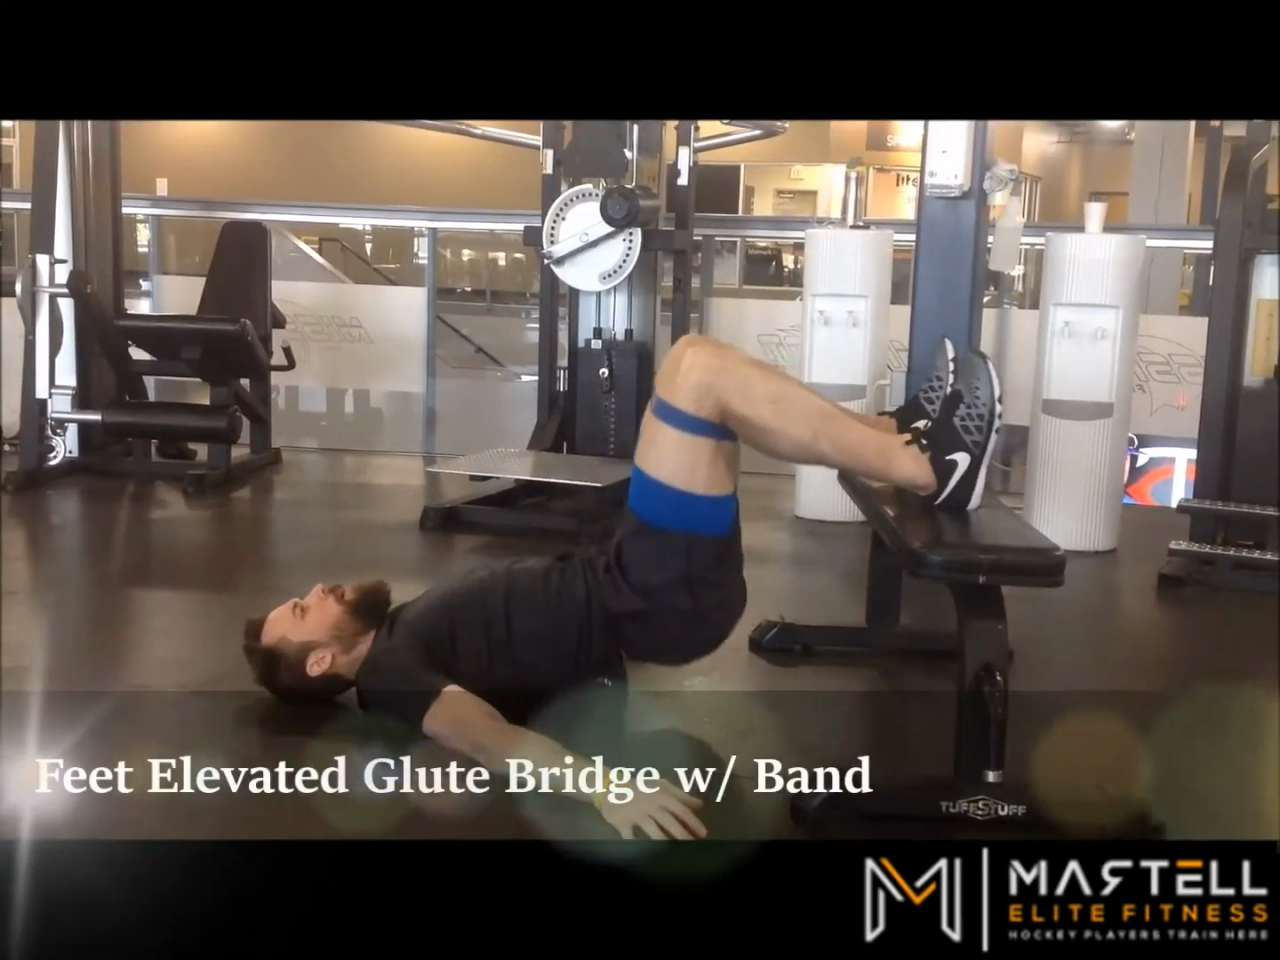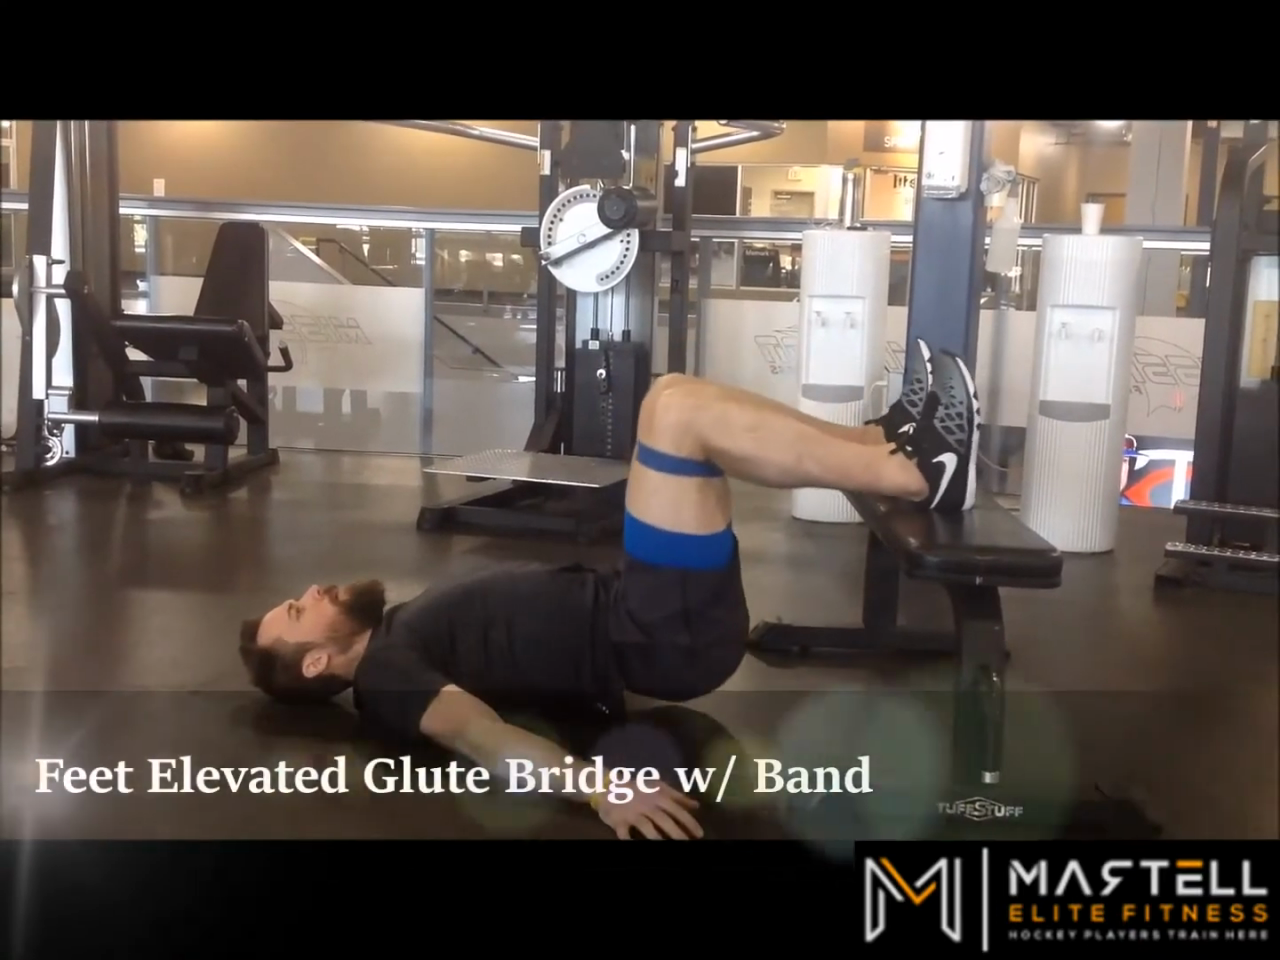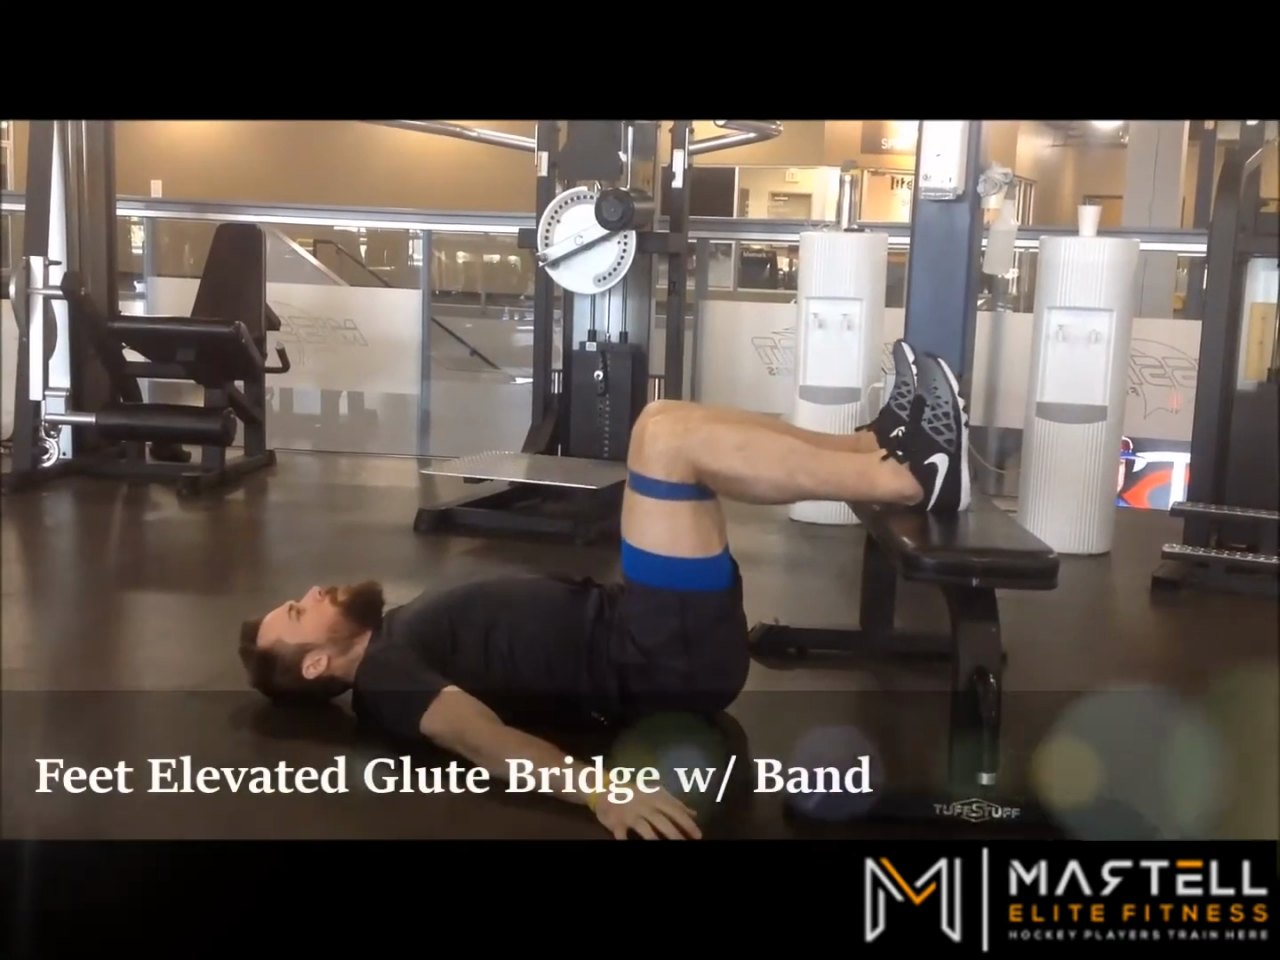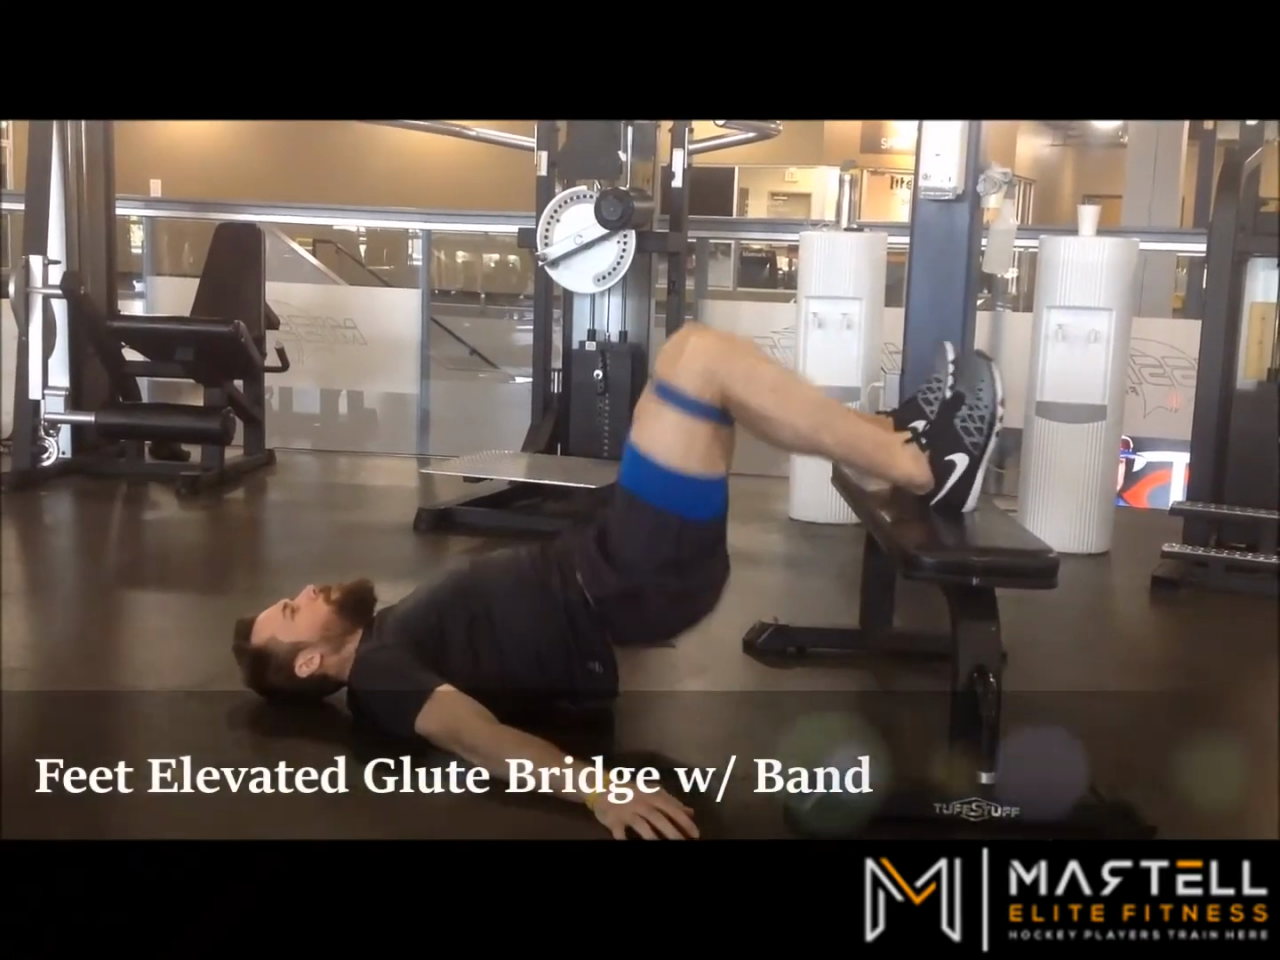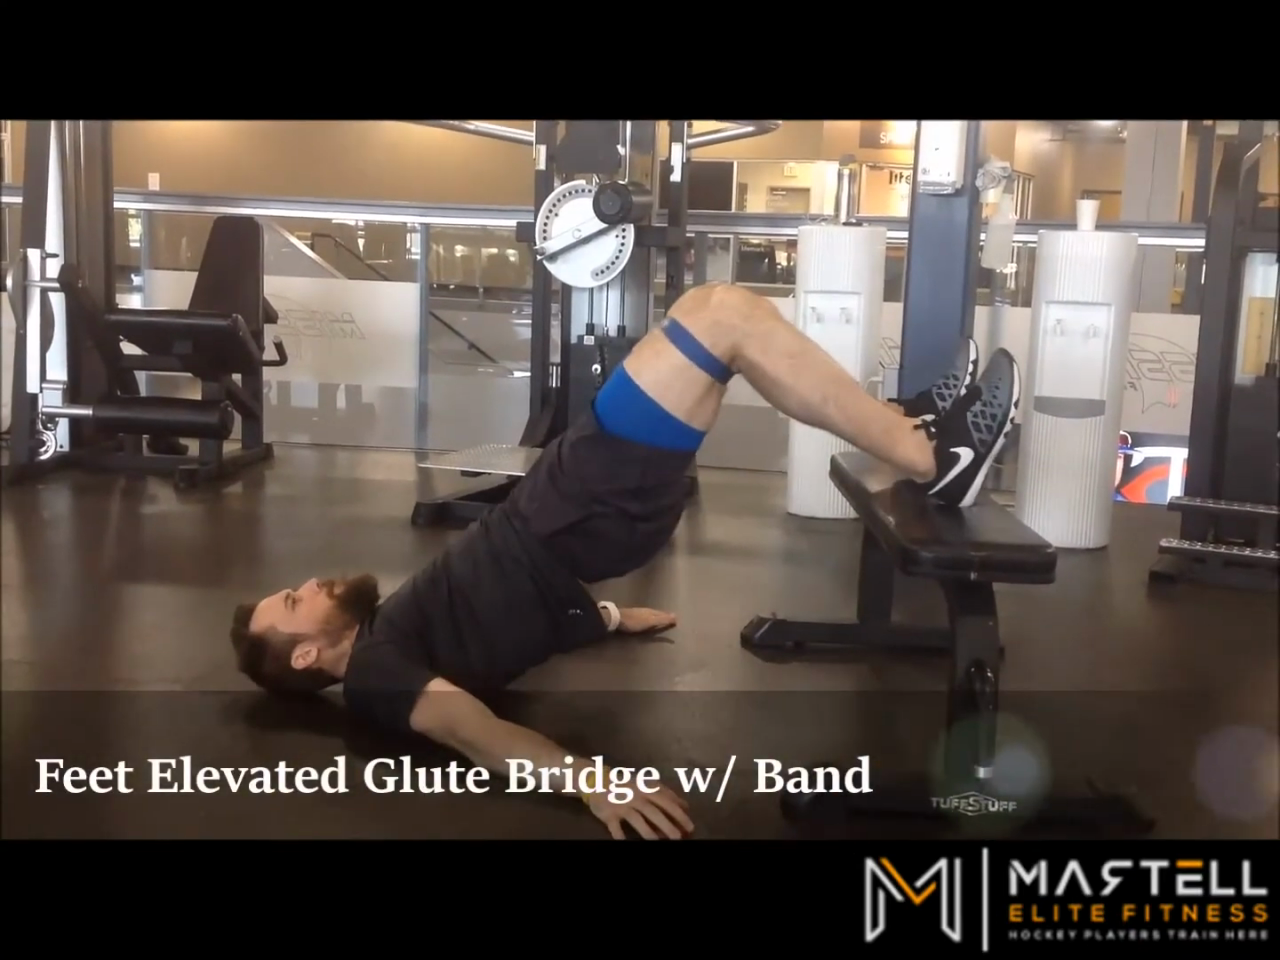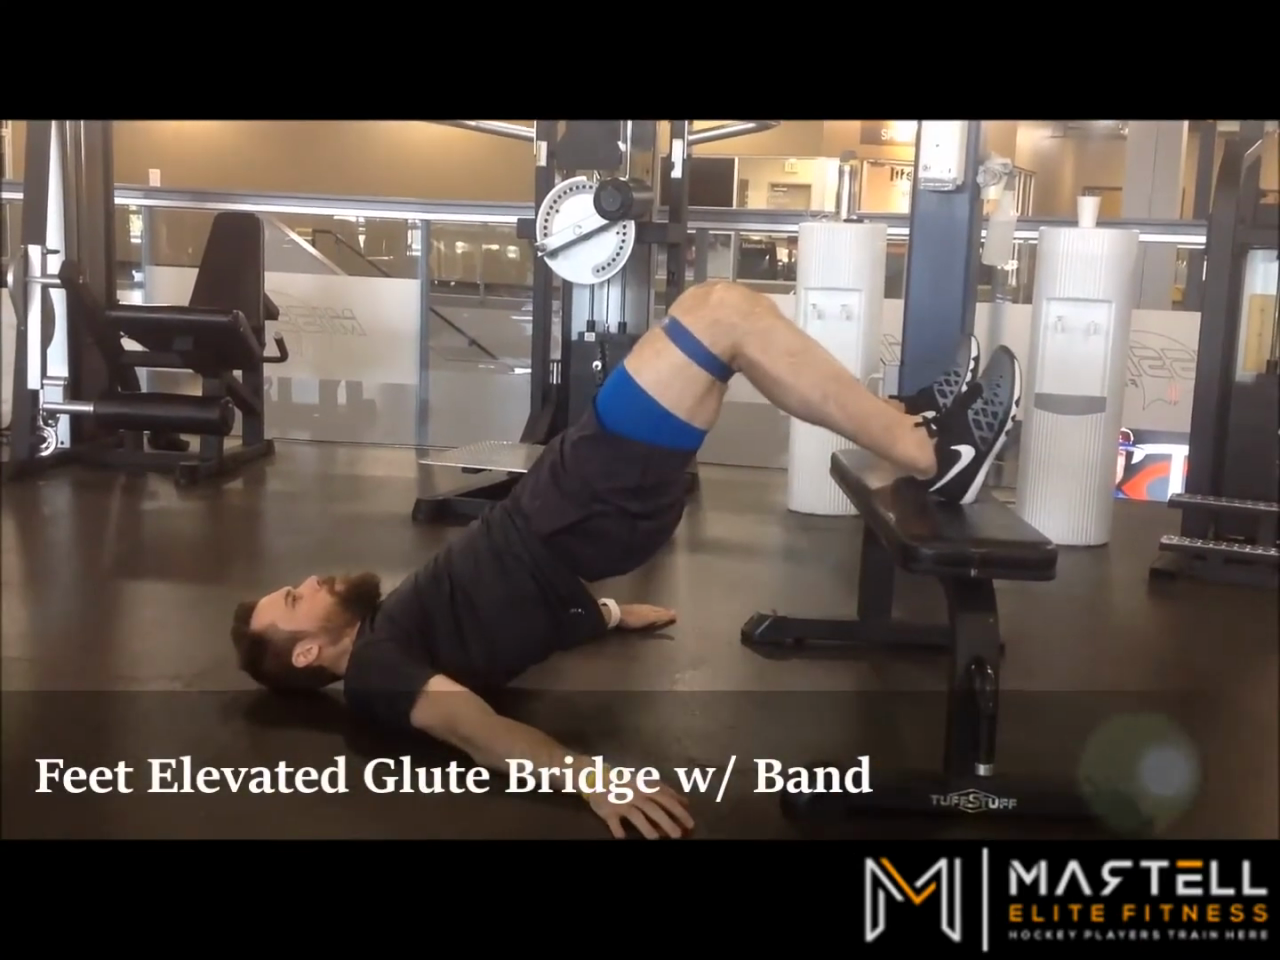
dt=0.5s
person 1, frame 1
left shoulder: (401, 634)
right shoulder: (389, 676)
right elbow: (487, 736)
right wrist: (600, 785)
left hip: (614, 587)
right hip: (659, 599)
left knee: (704, 373)
right knee: (699, 369)
left ankle: (904, 436)
right ankle: (931, 469)
person 1, frame 2
left shoulder: (399, 632)
right shoulder: (386, 677)
right elbow: (480, 735)
right wrist: (594, 787)
left hip: (624, 607)
right hip: (661, 636)
left knee: (685, 407)
right knee: (676, 408)
left ankle: (889, 439)
right ankle: (922, 473)
person 1, frame 3
left shoulder: (401, 633)
right shoulder: (387, 680)
right elbow: (480, 737)
right wrist: (595, 790)
left hip: (618, 619)
right hip: (660, 660)
left knee: (678, 432)
right knee: (668, 436)
left ankle: (882, 446)
right ankle: (915, 478)
person 1, frame 4
left shoulder: (387, 638)
right shoulder: (378, 680)
right elbow: (474, 734)
right wrist: (592, 787)
left hip: (596, 580)
right hip: (631, 582)
left knee: (700, 359)
right knee: (700, 355)
left ankle: (899, 434)
right ankle: (928, 468)
person 1, frame 5
left shoulder: (385, 635)
right shoulder: (374, 674)
right elbow: (471, 730)
right wrist: (589, 779)
left hip: (564, 516)
right hip: (588, 511)
left knee: (725, 317)
right knee: (722, 313)
left ankle: (909, 427)
right ankle: (930, 456)
person 1, frame 6
left shoulder: (383, 630)
right shoulder: (375, 671)
right elbow: (469, 725)
right wrist: (588, 776)
left hip: (564, 514)
right hip: (590, 511)
left knee: (721, 315)
right knee: (720, 310)
left ankle: (908, 420)
right ankle: (932, 453)
